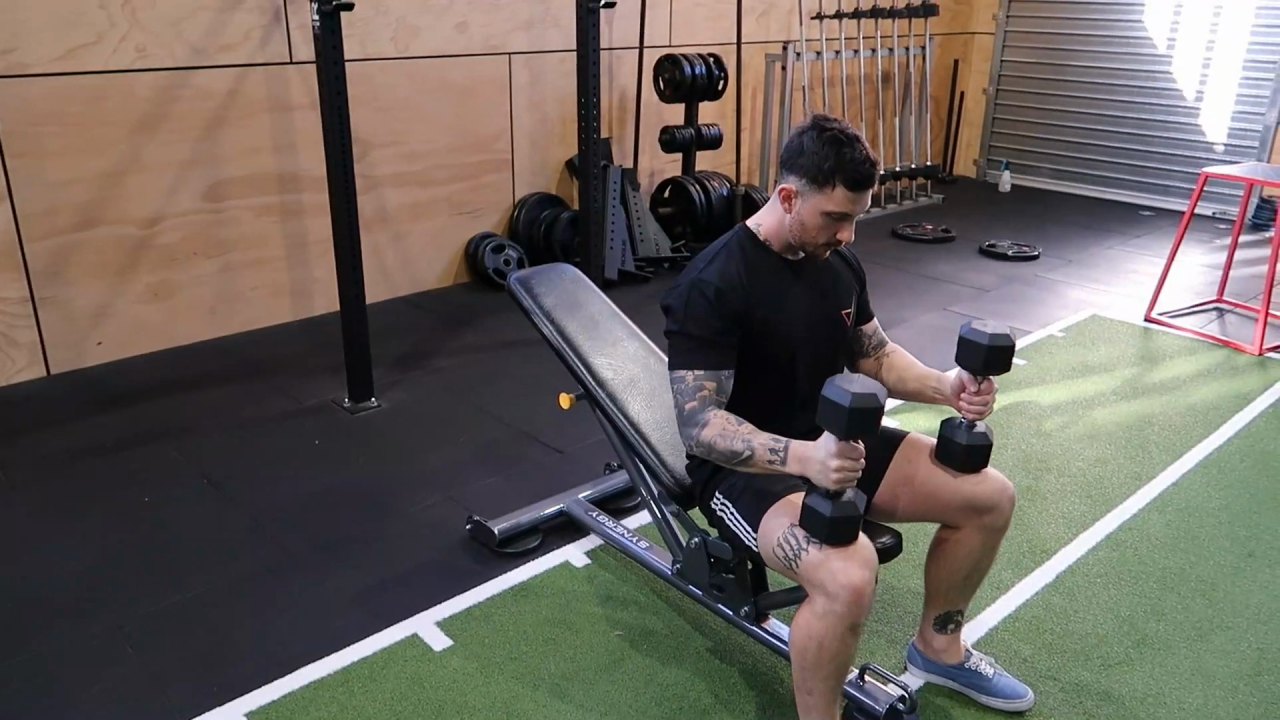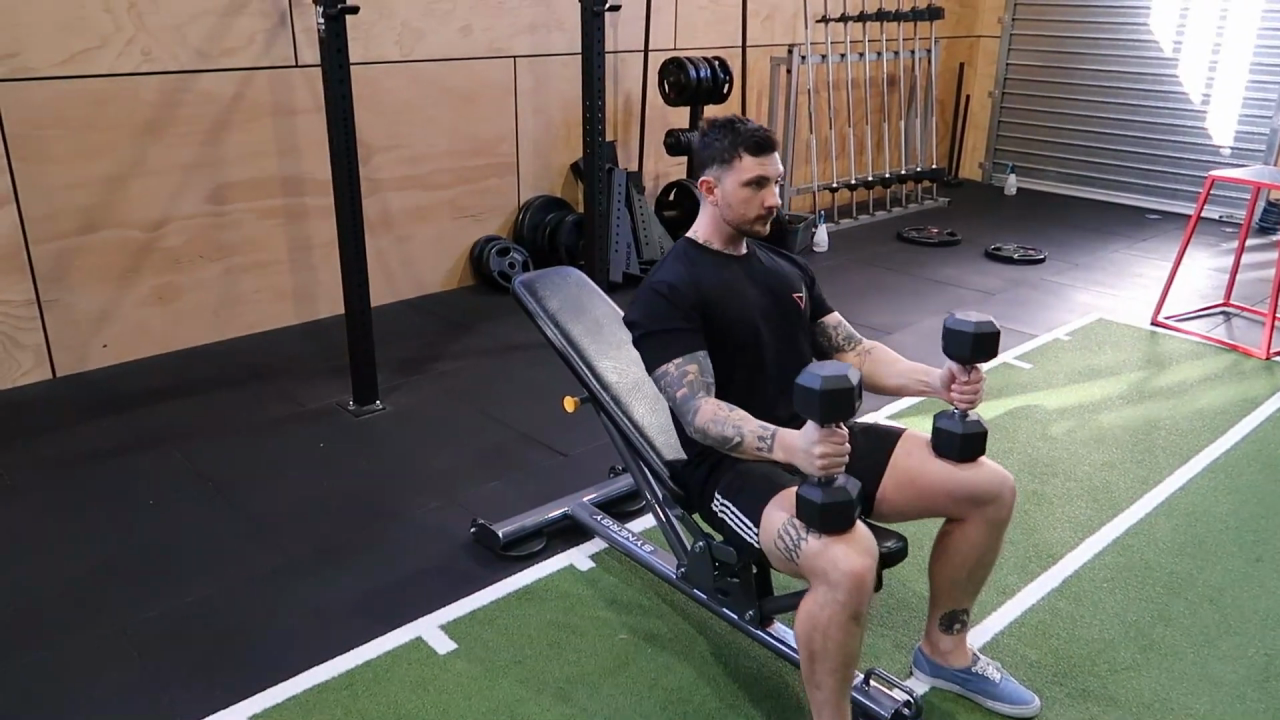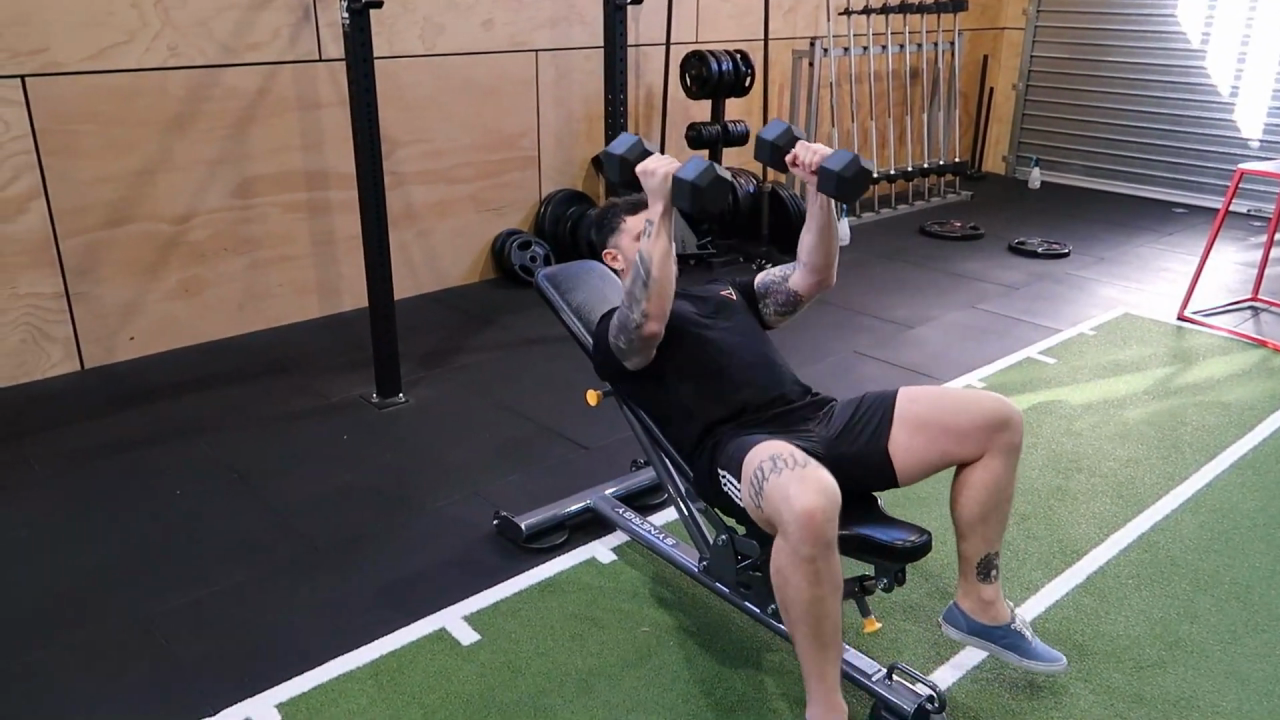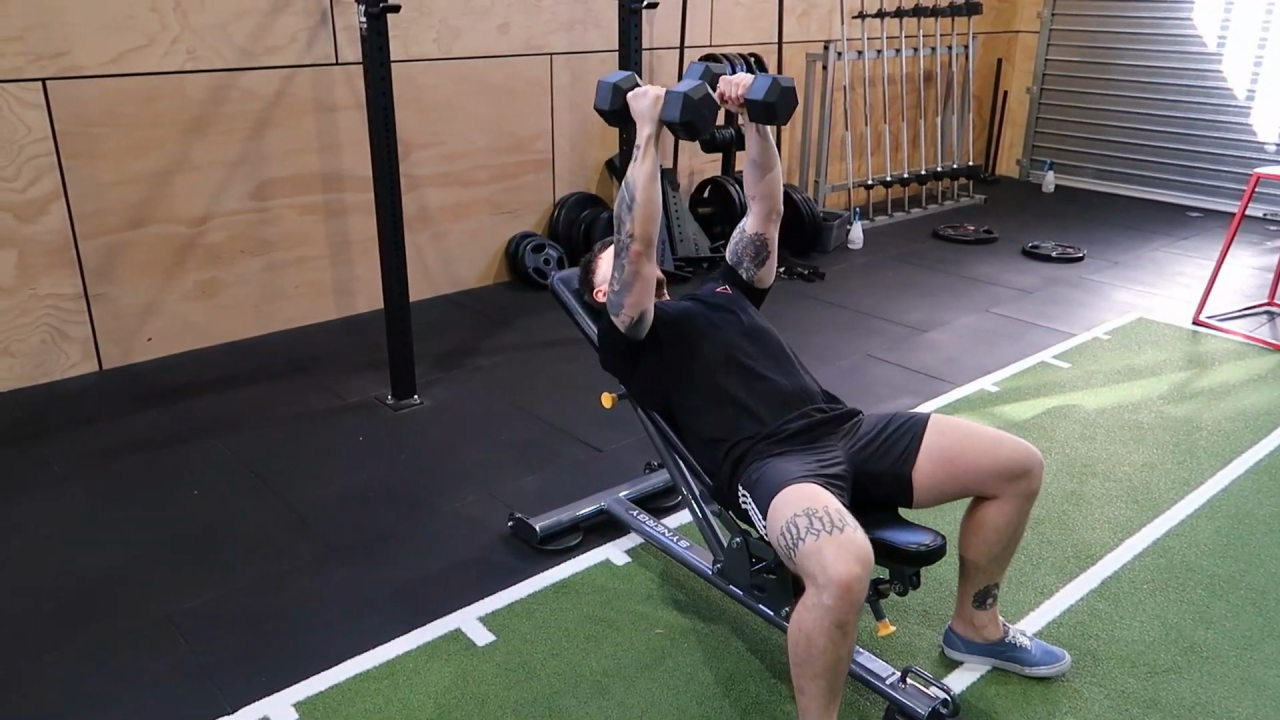
dt=0.7s
person 1, frame 1
left shoulder: (837, 264)
right shoulder: (713, 285)
left elbow: (876, 357)
right elbow: (698, 426)
left wrist: (945, 386)
right wrist: (802, 458)
left hip: (829, 446)
right hip: (745, 469)
left knee: (989, 496)
right knee: (847, 578)
left ankle: (938, 646)
person 1, frame 2
left shoulder: (784, 266)
right shoulder: (669, 290)
left elbow: (853, 353)
right elbow: (696, 411)
left wrist: (935, 381)
right wrist: (789, 444)
left hip: (821, 442)
right hip: (739, 467)
left knee: (990, 490)
right knee: (849, 564)
left ankle: (945, 650)
person 1, frame 3
left shoulder: (721, 291)
right shoulder: (617, 336)
left elbow: (812, 279)
right elbow: (650, 321)
left wrist: (818, 189)
right wrist: (660, 204)
left hip: (821, 420)
right hip: (744, 451)
left knee: (995, 419)
right knee: (811, 507)
left ankle: (979, 607)
person 1, frame 4
left shoulder: (724, 291)
right shoulder: (629, 336)
left elbow: (766, 208)
right elbow: (635, 244)
left wrist: (752, 118)
right wrist: (647, 131)
left hip: (843, 431)
right hip: (766, 463)
left knee: (1018, 466)
right knee: (844, 570)
left ankle: (975, 626)
